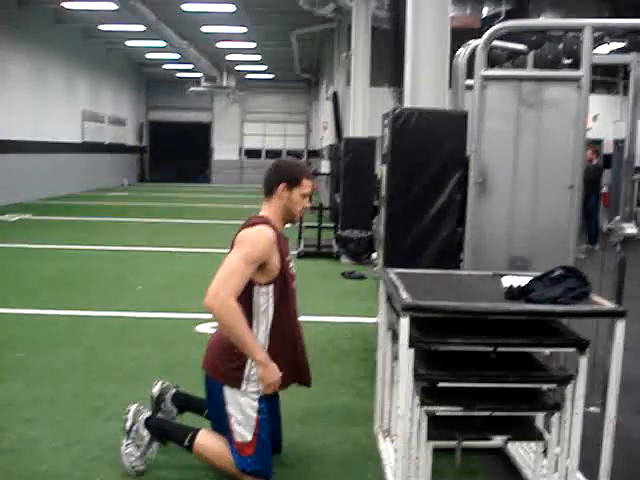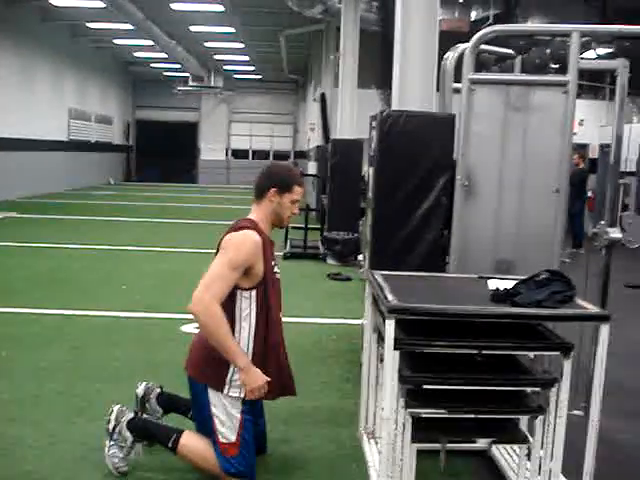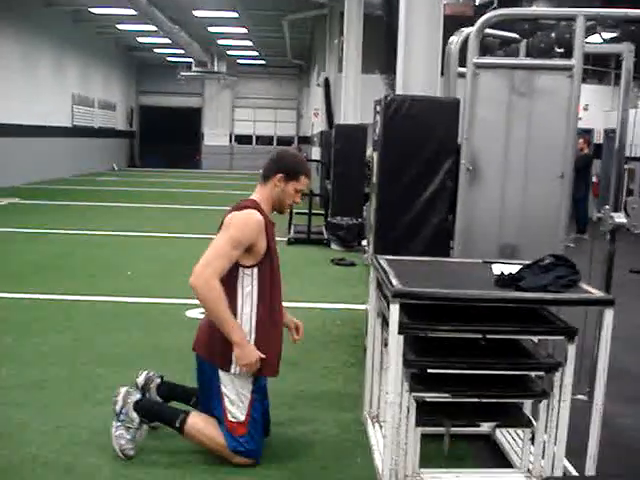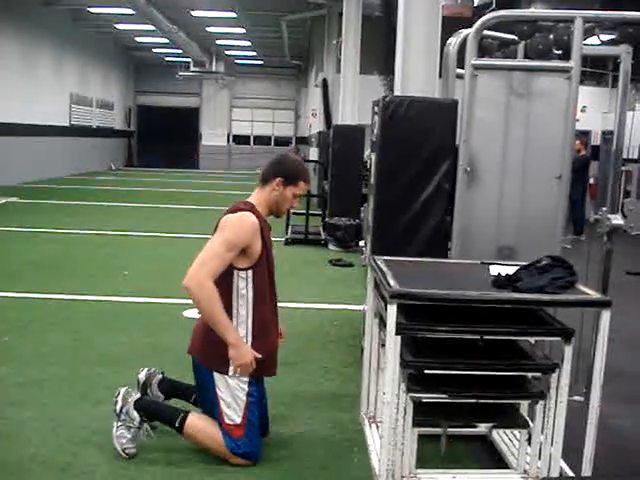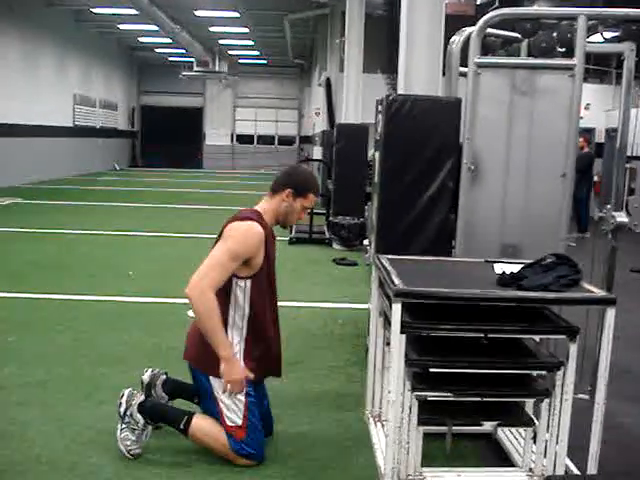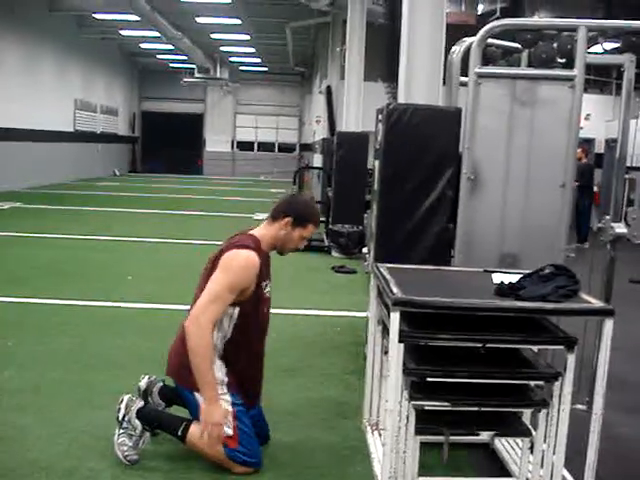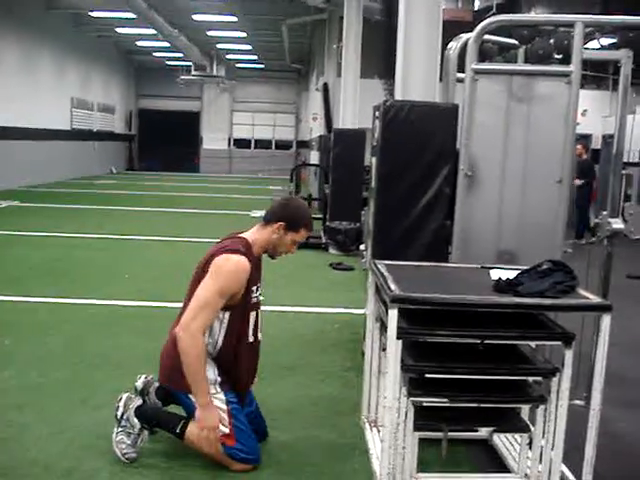
dt=0.2s
person 1, frame 1
left shoulder: (271, 234)
right shoulder: (261, 235)
right elbow: (217, 299)
right wrist: (263, 361)
left hip: (248, 361)
right hip: (239, 368)
left knee: (270, 444)
left ankle: (177, 400)
right ankle: (153, 424)
person 1, frame 2
left shoulder: (260, 239)
right shoulder: (246, 239)
right elbow: (202, 306)
right wrist: (246, 367)
left hip: (234, 367)
right hip: (223, 371)
left knee: (255, 446)
left ankle: (160, 401)
right ankle: (134, 426)
person 1, frame 3
left shoulder: (260, 219)
right shoulder: (248, 218)
right elbow: (201, 280)
left wrist: (283, 317)
right wrist: (240, 342)
left hip: (237, 346)
right hip: (228, 350)
left knee: (257, 426)
right knee: (245, 452)
left ankle: (160, 390)
right ankle: (142, 407)
person 1, frame 4
left shoulder: (256, 221)
right shoulder: (244, 221)
right elbow: (196, 281)
left wrist: (268, 322)
right wrist: (235, 343)
left hip: (234, 346)
right hip: (225, 351)
left knee: (257, 426)
right knee: (243, 452)
left ankle: (161, 386)
right ankle: (142, 406)
person 1, frame 5
left shoulder: (260, 227)
right shoulder: (249, 230)
right elbow: (198, 290)
left wrist: (255, 342)
right wrist: (228, 358)
left hip: (238, 350)
right hip: (220, 354)
left knee: (261, 428)
right knee: (248, 452)
left ankle: (166, 386)
right ankle: (145, 408)
person 1, frame 6
left shoulder: (257, 250)
right shoulder: (245, 258)
right elbow: (197, 324)
right wrist: (210, 401)
left hip: (227, 361)
right hip: (204, 366)
left knee: (259, 435)
right knee: (245, 460)
left ankle: (162, 394)
right ankle: (145, 416)
person 1, frame 7
left shoulder: (248, 252)
right shoulder: (235, 262)
right elbow: (188, 330)
left wrist: (245, 372)
right wrist: (205, 406)
left hip: (220, 362)
right hip: (195, 366)
left knee: (257, 432)
right knee: (244, 457)
left ankle: (160, 393)
right ankle: (142, 413)
